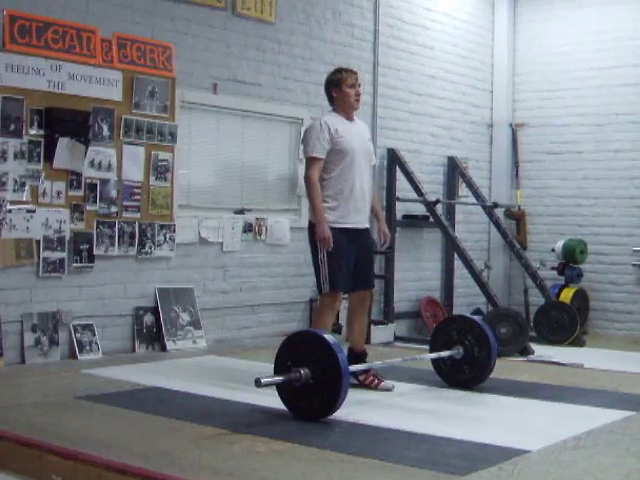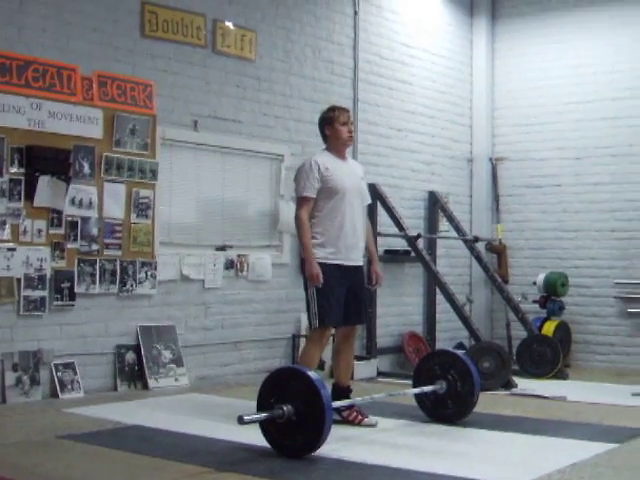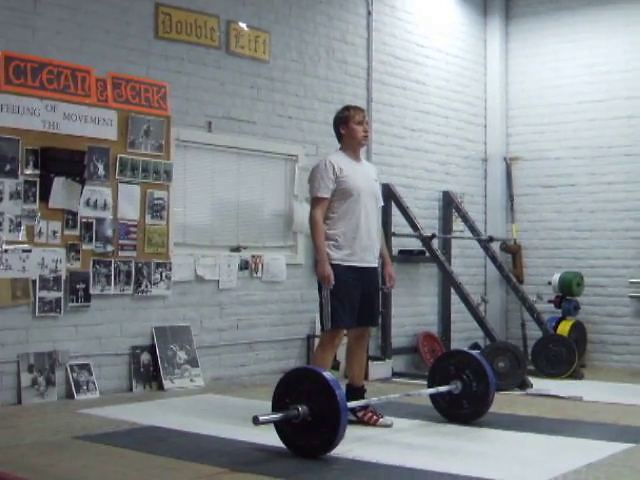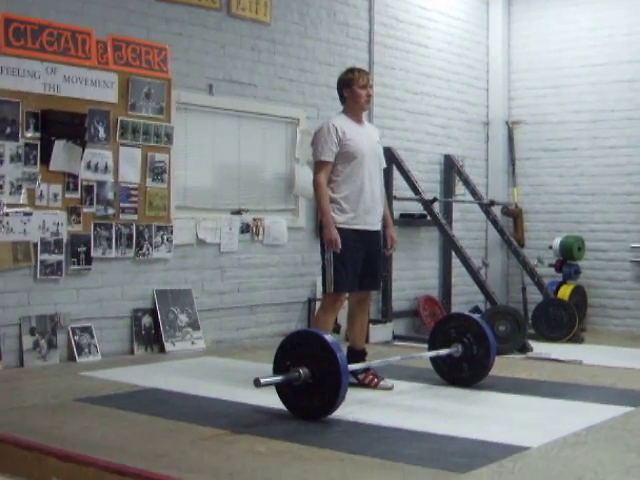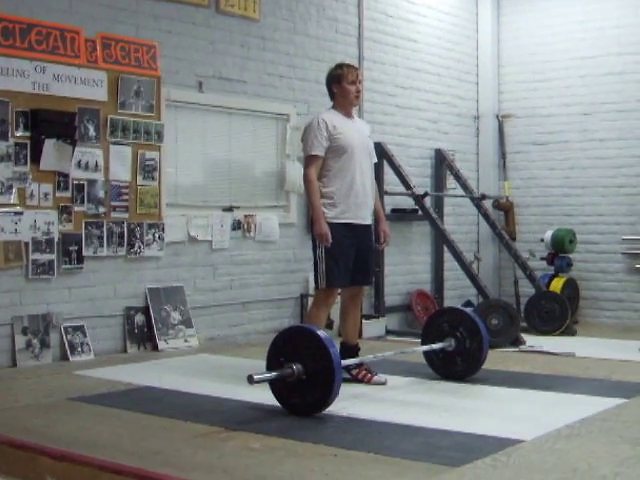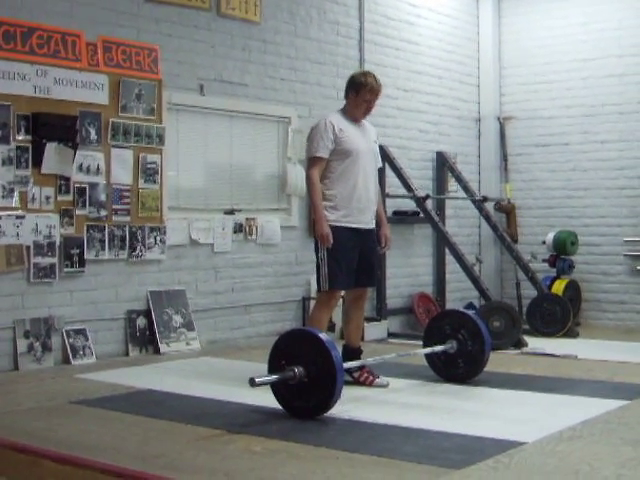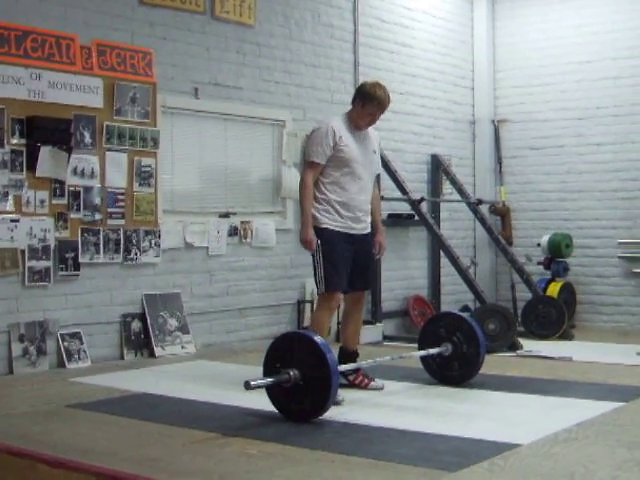
dt=0.5s
person 1, frame 1
left shoulder: (363, 129)
right shoulder: (324, 125)
right elbow: (312, 175)
left wrist: (380, 219)
right wrist: (320, 221)
left hip: (360, 227)
right hip: (334, 227)
left knee: (362, 295)
right knee: (332, 296)
left ankle: (357, 365)
person 1, frame 2
left shoulder: (357, 168)
right shoulder: (315, 165)
right elbow: (302, 214)
left wrist: (374, 261)
right wrist: (310, 259)
left hip: (353, 263)
right hip: (325, 263)
left knee: (348, 331)
right knee: (321, 331)
left ankle: (341, 400)
person 1, frame 3
left shoulder: (370, 170)
right shoulder: (330, 165)
right elbow: (316, 215)
left wrist: (386, 260)
right wrist: (322, 260)
left hip: (368, 265)
right hip: (340, 265)
left knee: (361, 332)
right knee: (333, 333)
left ankle: (355, 401)
person 1, frame 4
left shoulder: (373, 132)
right shoulder: (333, 128)
right elbow: (320, 178)
left wrist: (388, 224)
right wrist: (328, 224)
left hip: (371, 228)
right hip: (343, 228)
left knee: (363, 296)
right knee: (335, 296)
left ankle: (356, 364)
person 1, frame 5
left shoulder: (363, 127)
right shoulder: (322, 122)
right elbow: (310, 173)
left wrist: (381, 218)
right wrist: (319, 219)
left hip: (362, 222)
right hip: (334, 223)
left knee: (355, 291)
right knee: (327, 292)
left ankle: (350, 359)
person 1, frame 6
left shoulder: (370, 131)
right shoulder: (329, 125)
right elbow: (314, 174)
left wrist: (382, 222)
right wrist: (320, 220)
left hip: (365, 225)
right hip: (337, 225)
left knee: (359, 294)
right knee: (330, 294)
left ankle: (352, 362)
person 1, frame 7
left shoulder: (372, 138)
right shoulder: (329, 131)
right elbow: (308, 178)
left wrist: (379, 229)
right wrist: (307, 225)
left hip: (361, 230)
right hip: (331, 228)
left knee: (357, 298)
right knee: (331, 297)
left ankle: (347, 367)
